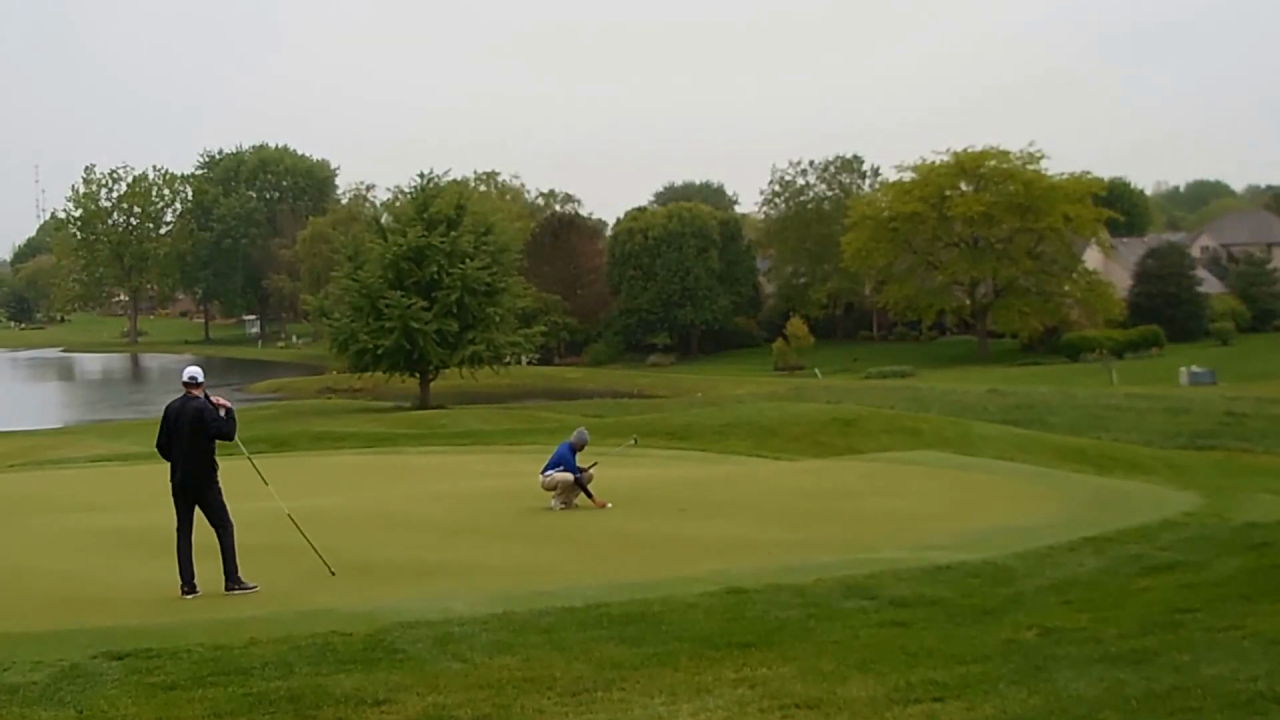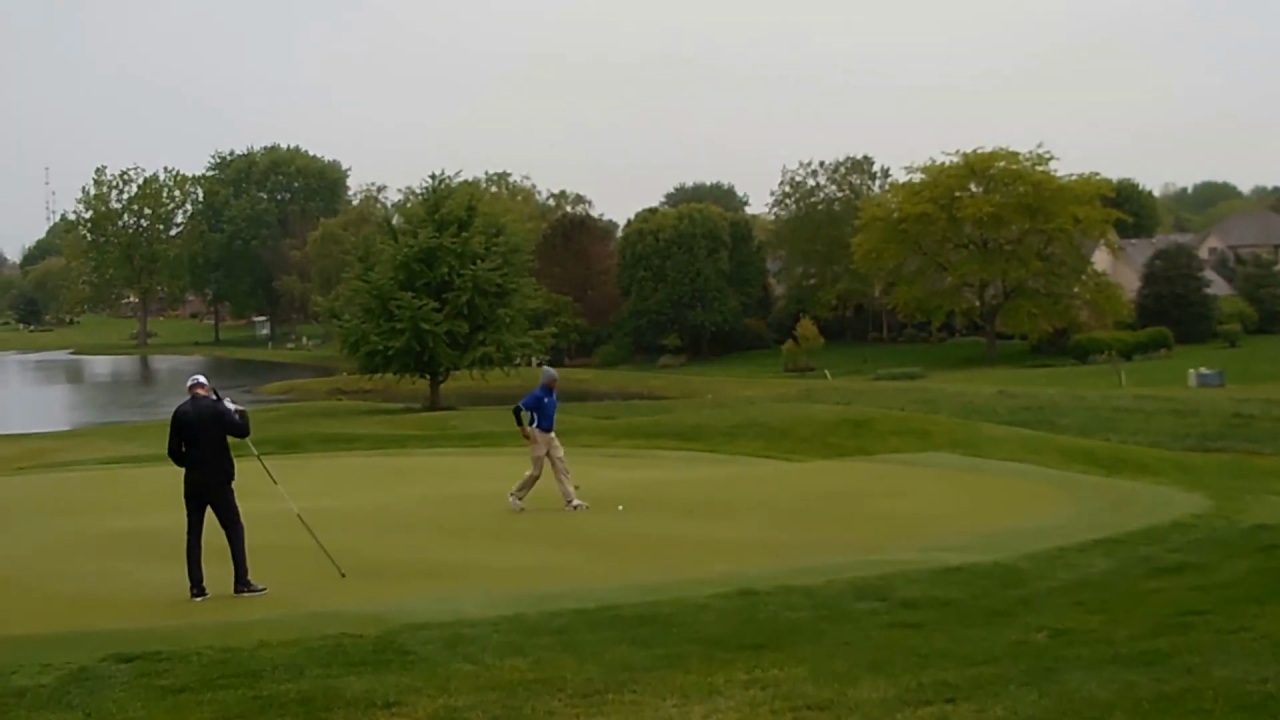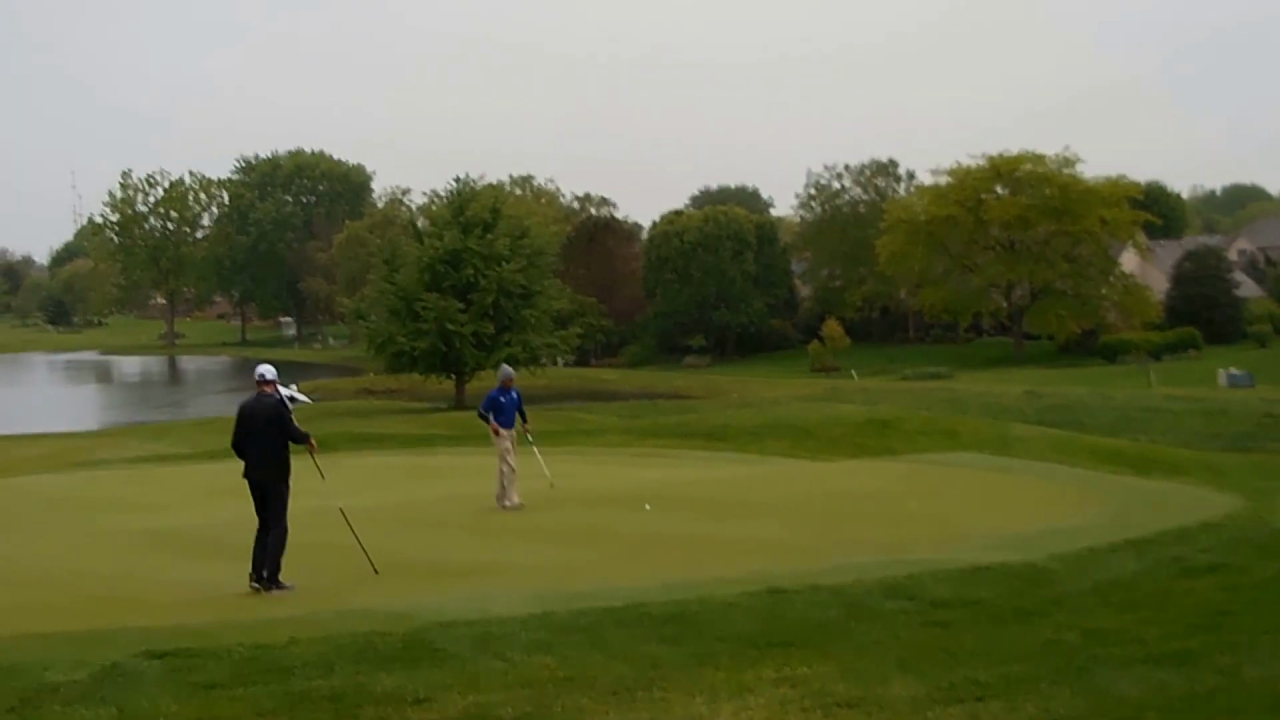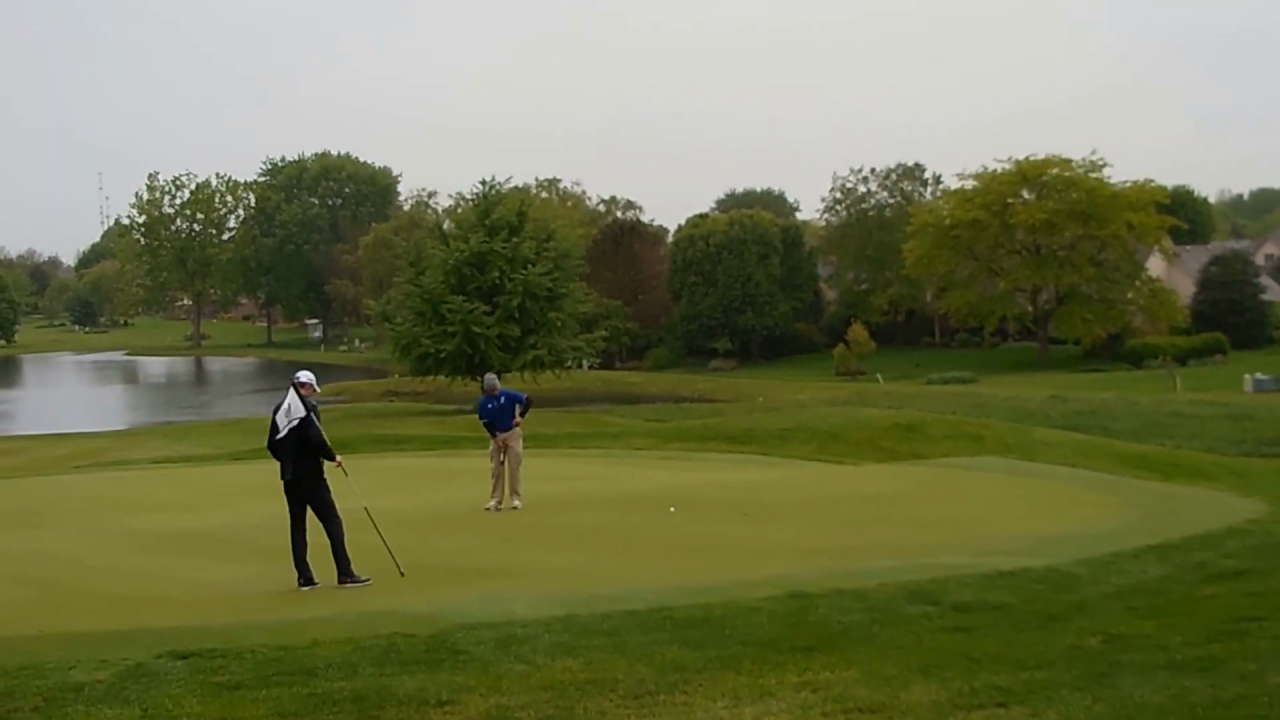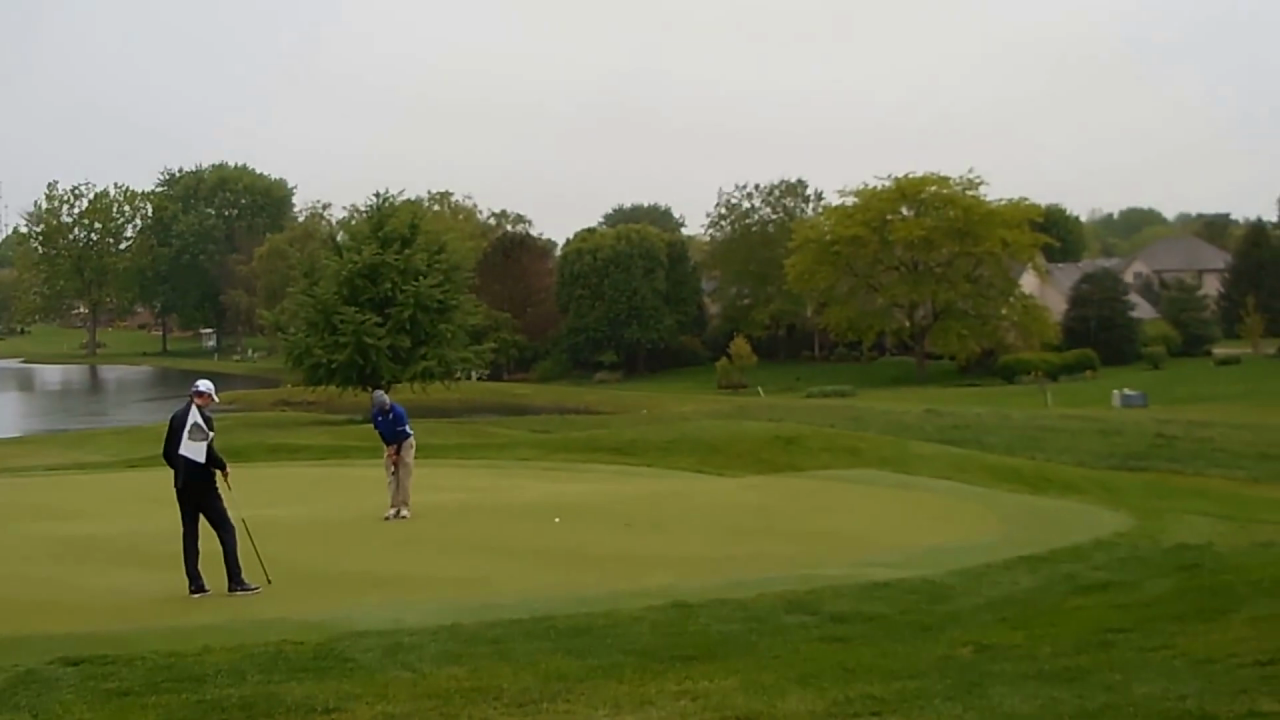
dt=1s
person 1, frame 1
left shoulder: (171, 408)
right shoulder: (204, 408)
left elbow: (162, 445)
right elbow: (227, 434)
right wrist: (228, 410)
left hip: (179, 479)
right hip: (203, 479)
left knee: (184, 531)
right knee: (224, 526)
left ankle: (188, 585)
right ankle: (232, 580)
person 1, frame 2
left shoulder: (180, 412)
right shoulder: (216, 407)
left elbow: (173, 450)
right elbow: (242, 431)
right wrist: (240, 413)
left hip: (193, 480)
right hip: (217, 478)
left knee: (193, 533)
right knee: (234, 529)
left ankle: (196, 587)
right ankle: (242, 582)
person 1, frame 3
left shoulder: (246, 407)
right shoulder: (278, 404)
left elbow: (237, 443)
right elbow: (292, 434)
right wrist: (307, 438)
left hip: (254, 474)
right hip: (275, 474)
left knee: (264, 524)
right knee: (277, 526)
left ankle: (257, 575)
right ankle: (271, 579)
person 1, frame 4
left shoulder: (279, 409)
right shoulder: (307, 406)
left elbow: (272, 445)
right elbow: (316, 439)
right wrist: (333, 456)
left hip: (289, 476)
right hip: (309, 475)
left knee: (297, 525)
right knee: (332, 522)
left ankle: (304, 577)
right ankle: (345, 574)
person 1, frame 5
left shoulder: (177, 417)
right shoulder: (203, 418)
left elbow: (167, 452)
right elbow: (207, 451)
right wrist: (223, 466)
left hip: (183, 484)
right hip: (201, 483)
left knee: (190, 533)
right knee: (226, 530)
left ankle: (195, 584)
right ankle: (235, 581)
